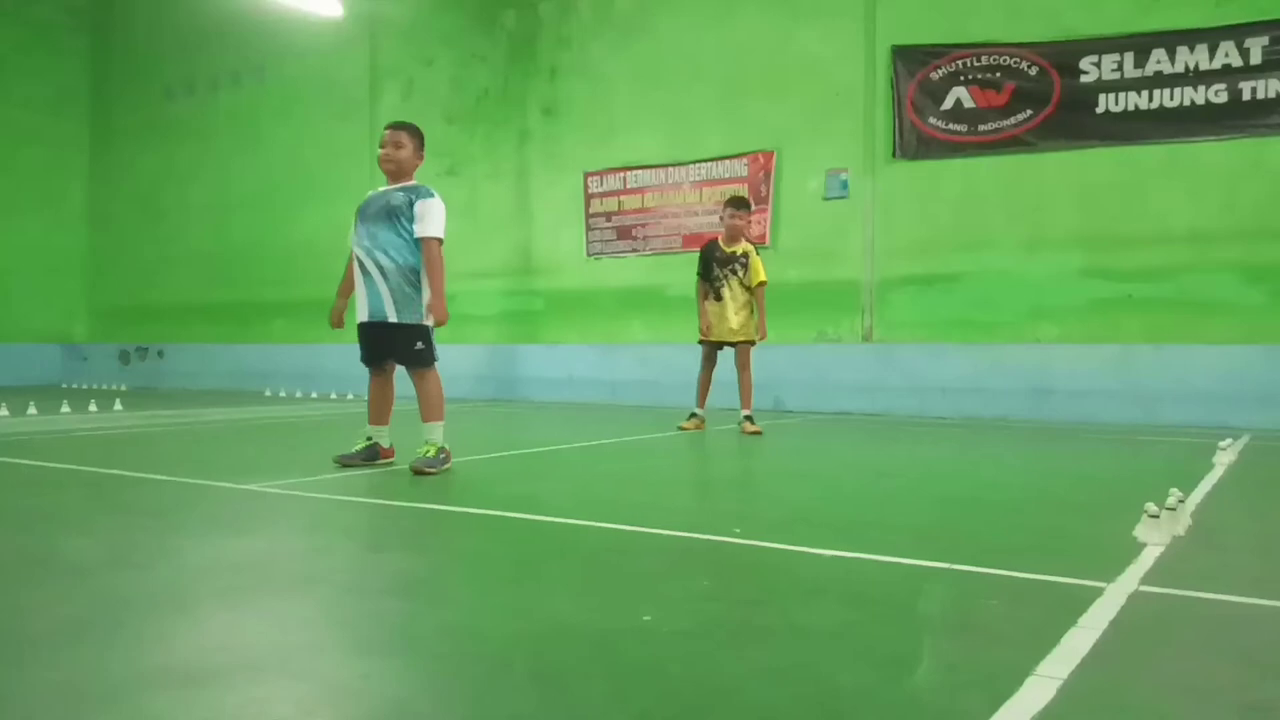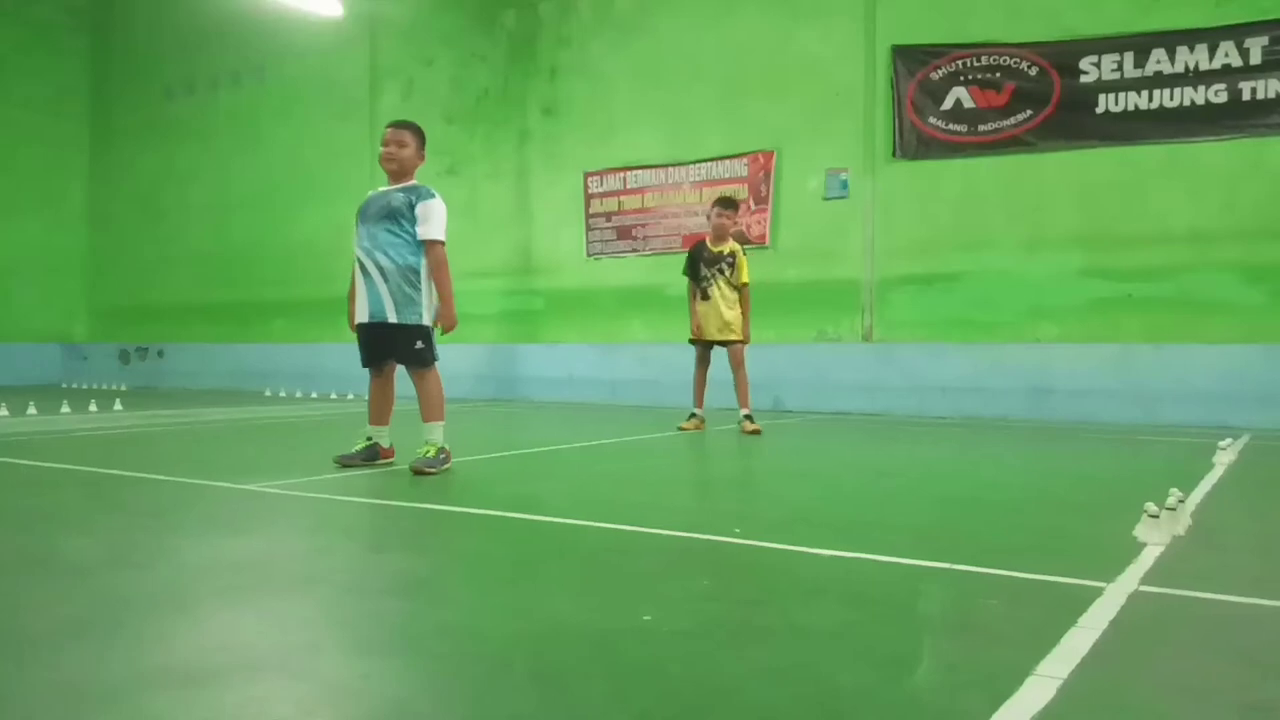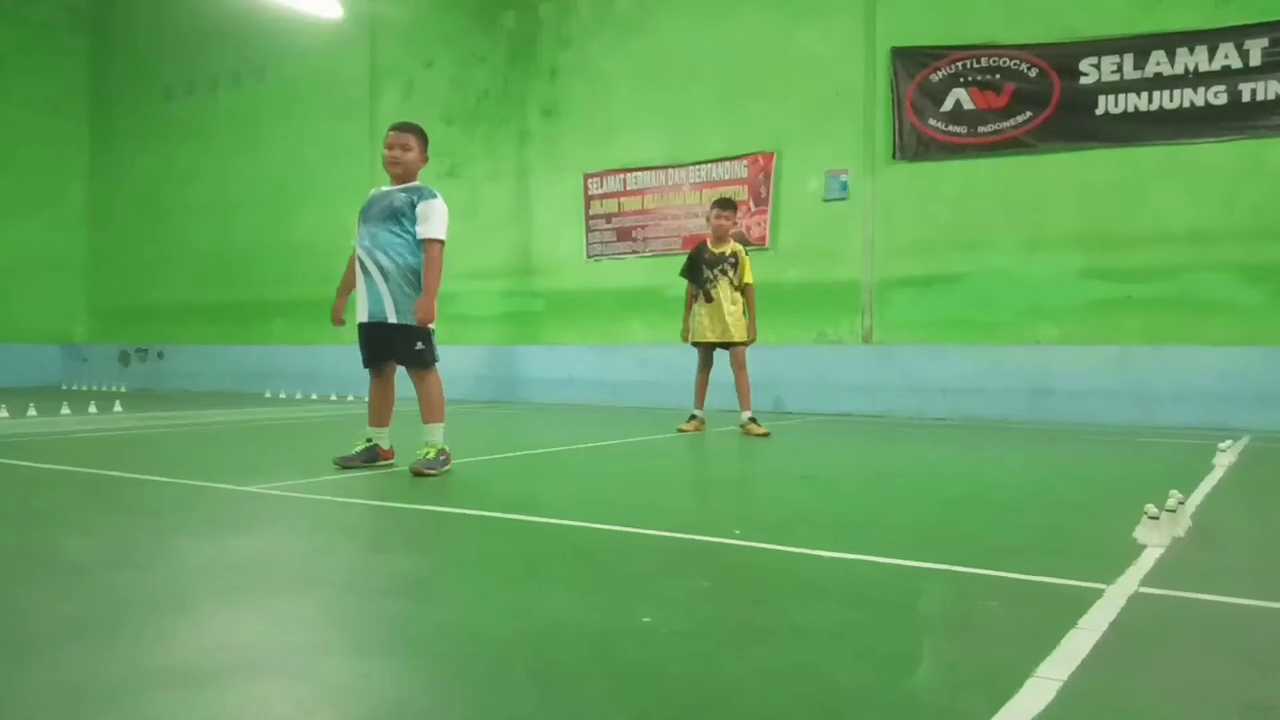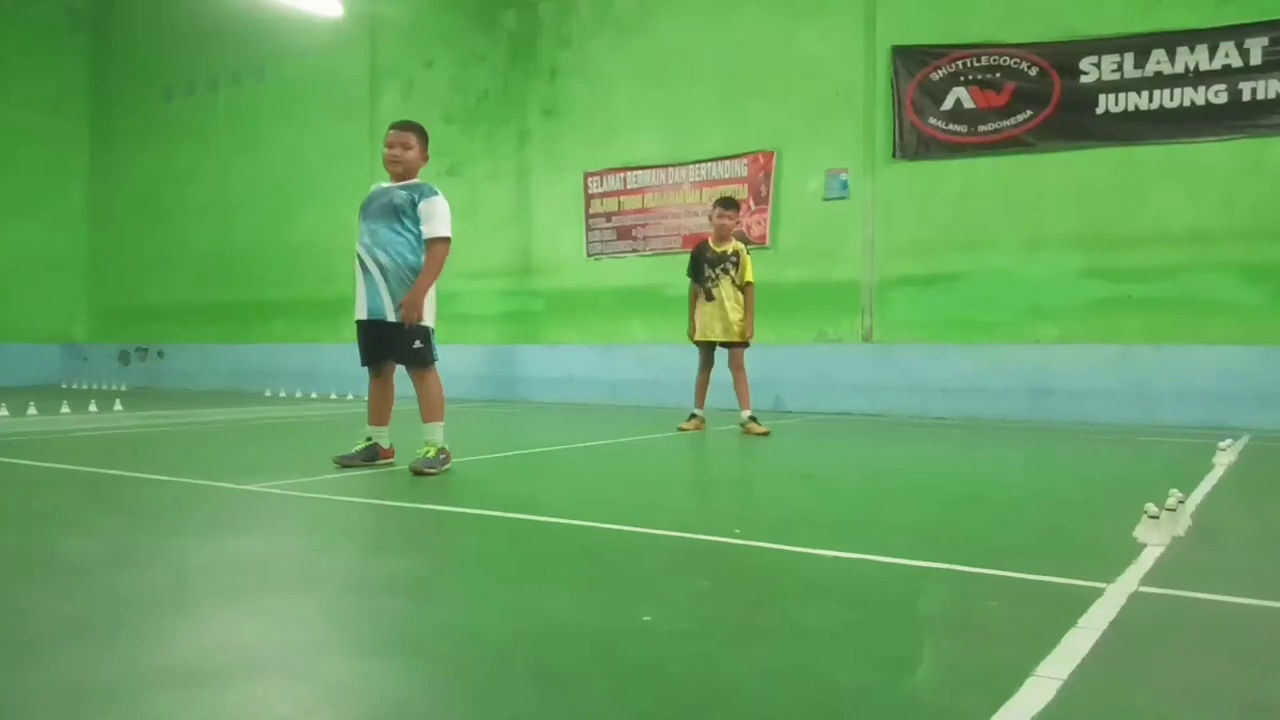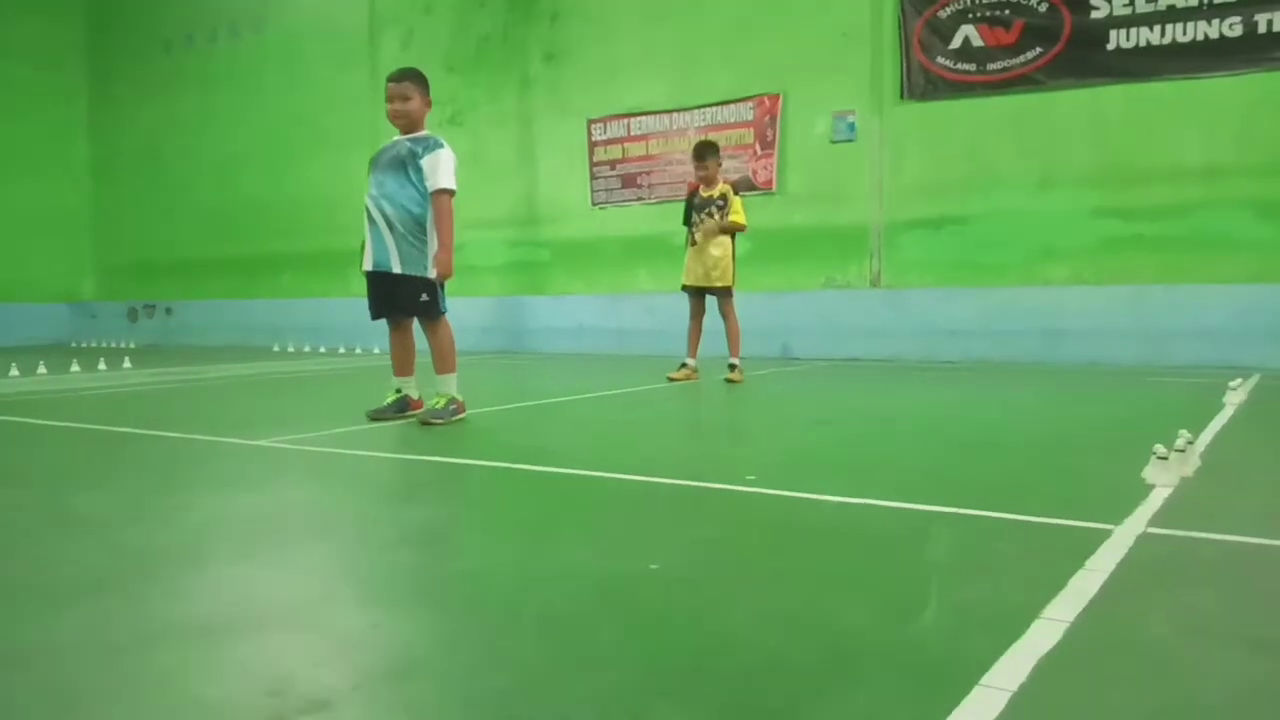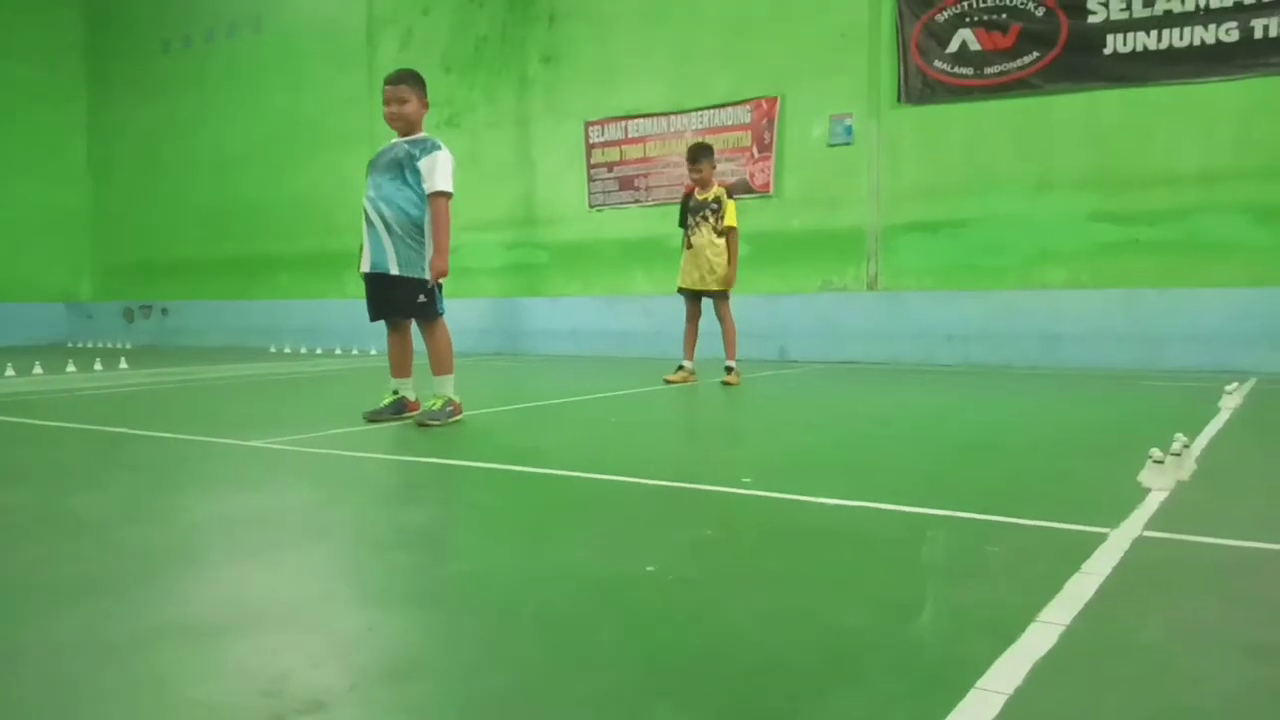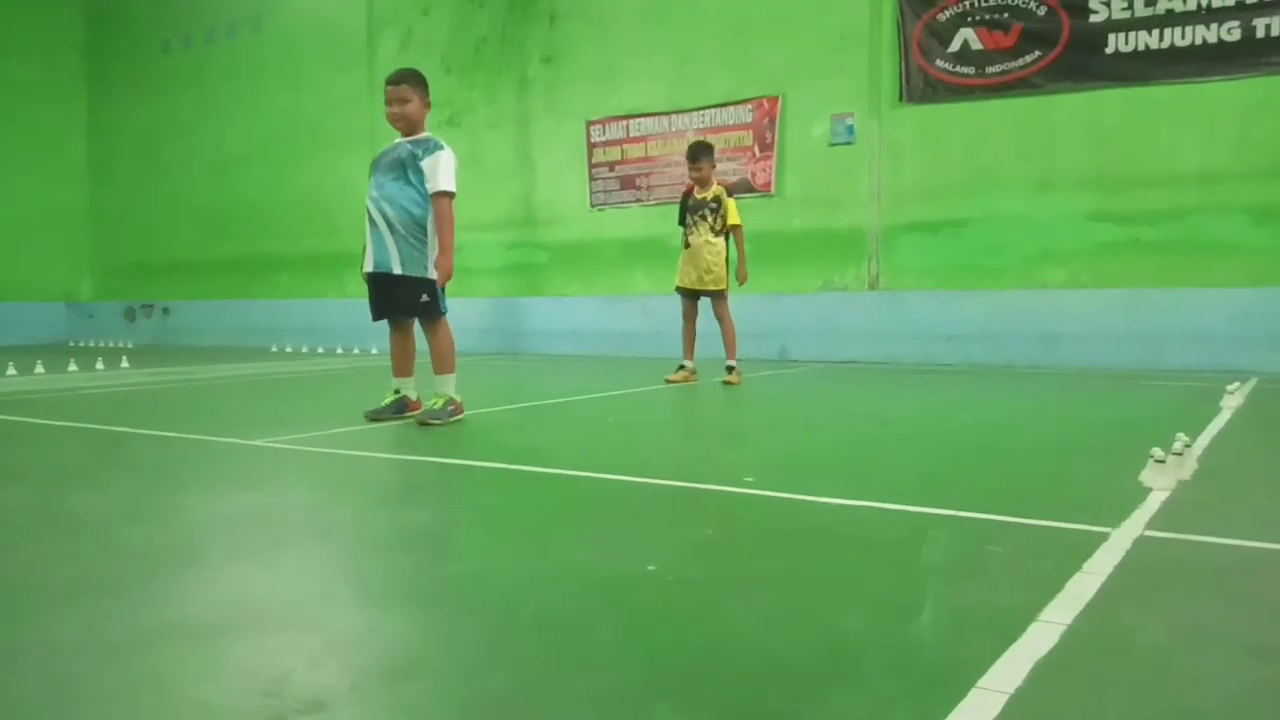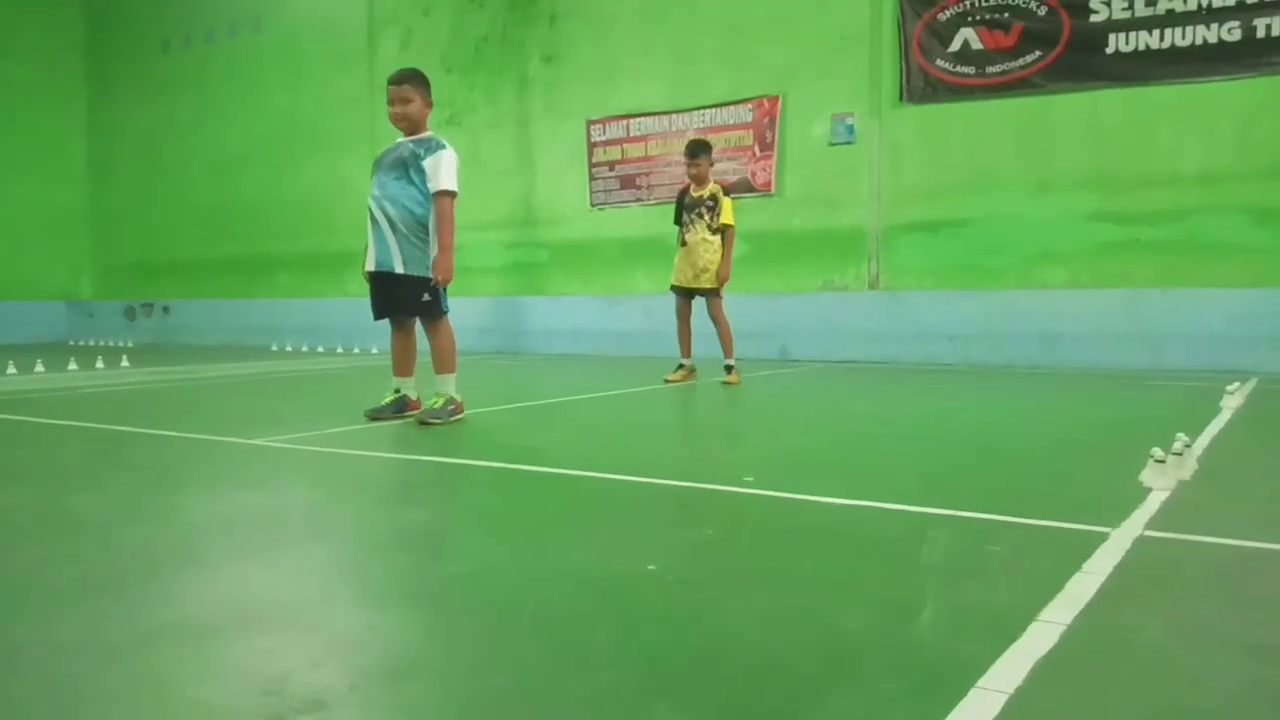
dt=0.3s
person 1, frame 1
left shoulder: (423, 198)
right shoulder: (368, 202)
left elbow: (431, 248)
right elbow: (356, 254)
left wrist: (438, 297)
right wrist: (341, 298)
left hip: (408, 305)
right hip: (371, 306)
left knee: (422, 368)
right knee: (378, 369)
left ankle: (436, 445)
right ankle: (378, 442)
person 1, frame 2
left shoulder: (424, 198)
right shoulder: (370, 201)
left elbow: (435, 251)
left wrist: (445, 302)
right wrist: (352, 301)
left hip: (409, 305)
right hip: (371, 306)
left knee: (421, 368)
right knee: (379, 370)
left ankle: (435, 445)
right ankle: (378, 442)
person 1, frame 3
left shoulder: (427, 199)
right shoulder: (373, 200)
left elbow: (433, 250)
right elbow: (359, 252)
left wrist: (428, 298)
right wrist: (342, 294)
left hip: (408, 305)
right hip: (372, 307)
left knee: (422, 369)
right knee: (379, 371)
left ankle: (436, 447)
right ankle: (378, 444)
person 1, frame 4
left shoulder: (427, 196)
right shoulder: (374, 196)
left elbow: (439, 246)
left wrist: (418, 293)
right wrist: (361, 288)
left hip: (407, 303)
right hip: (371, 304)
left knee: (421, 368)
right knee: (378, 369)
left ankle: (436, 445)
right ankle: (377, 442)
person 1, frame 5
left shoulder: (432, 149)
right shoulder: (384, 152)
left elbow: (442, 200)
left wrist: (444, 250)
right wrist: (367, 248)
left hip: (420, 255)
right hip: (383, 257)
left knee: (432, 318)
right knee: (396, 322)
left ankle: (449, 396)
right ankle: (406, 394)
person 1, frame 6
left shoulder: (431, 151)
right shoulder: (383, 154)
left elbow: (439, 202)
left wrist: (441, 253)
right wrist: (366, 254)
left hip: (415, 258)
right hip: (380, 259)
left knee: (430, 320)
right knee: (395, 323)
left ankle: (446, 397)
right ankle: (403, 396)
person 1, frame 7
left shoulder: (434, 150)
right shoulder: (385, 155)
left elbow: (442, 203)
left wrist: (446, 254)
right wrist: (369, 255)
left hip: (418, 258)
right hip: (383, 259)
left knee: (433, 320)
right knee: (398, 323)
left ankle: (448, 397)
right ankle: (404, 395)
person 1, frame 8
left shoulder: (436, 150)
right shoulder: (387, 155)
left elbow: (444, 202)
left wrist: (445, 254)
right wrist: (370, 255)
left hip: (420, 257)
right hip: (385, 258)
left knee: (435, 319)
right knee: (399, 322)
left ankle: (448, 396)
right ankle: (404, 394)
person 2, frame 1
left shoulder: (749, 251)
right shoulder: (709, 248)
left elbow: (758, 286)
right elbow: (701, 283)
left wrist: (762, 319)
right wrist: (702, 316)
left hip: (741, 317)
right hip: (714, 317)
left knee: (743, 364)
right knee: (707, 363)
left ankle: (746, 416)
right ankle: (698, 414)
person 2, frame 2
left shoulder: (736, 250)
right shoulder: (698, 249)
left elbow: (743, 287)
right elbow: (692, 285)
left wrist: (747, 321)
right wrist: (693, 316)
left hip: (730, 316)
right hip: (704, 316)
left knee: (737, 362)
right knee: (701, 363)
left ankle: (745, 416)
right ankle: (697, 414)
person 2, frame 3
left shoulder: (738, 251)
right shoulder: (699, 251)
left elbow: (748, 287)
right elbow: (691, 287)
left wrist: (752, 321)
right wrist: (686, 320)
left hip: (733, 318)
right hip: (705, 318)
left knee: (739, 364)
right knee: (703, 365)
left ankle: (747, 418)
right ankle: (697, 416)
person 2, frame 4
left shoulder: (740, 250)
right shoulder: (700, 250)
left elbow: (748, 286)
right elbow: (694, 286)
left wrist: (749, 320)
right wrist: (691, 319)
left hip: (734, 318)
right hip: (707, 317)
left knee: (737, 364)
right knee: (704, 364)
left ankle: (747, 417)
right ankle: (697, 415)
person 2, frame 5
left shoulder: (728, 192)
right shoulder: (693, 195)
left elbow: (740, 224)
left wrist: (718, 226)
right wrist: (684, 260)
left hip: (720, 262)
right hip: (695, 263)
left knee: (726, 310)
right knee: (695, 312)
left ankle: (735, 364)
right ankle: (690, 364)
person 2, frame 6
left shoulder: (723, 195)
right shoulder: (688, 197)
left elbow: (733, 230)
left wrist: (733, 265)
right wrist: (685, 260)
left hip: (716, 265)
right hip: (692, 266)
left knee: (723, 313)
right knee: (691, 315)
left ankle: (731, 367)
right ankle: (687, 366)
person 2, frame 7
left shoulder: (723, 194)
right shoulder: (687, 196)
left elbow: (736, 228)
left wrist: (742, 262)
left hip: (714, 265)
right hip: (689, 265)
left knee: (722, 313)
right knee: (688, 315)
left ankle: (732, 366)
right ankle: (688, 366)
person 2, frame 8
left shoulder: (719, 193)
right shoulder: (684, 195)
left elbow: (729, 228)
left wrist: (726, 263)
right wrist: (679, 257)
left hip: (710, 264)
right hip: (685, 264)
left knee: (716, 313)
right knee: (682, 313)
left ankle: (730, 365)
right ankle: (687, 365)
